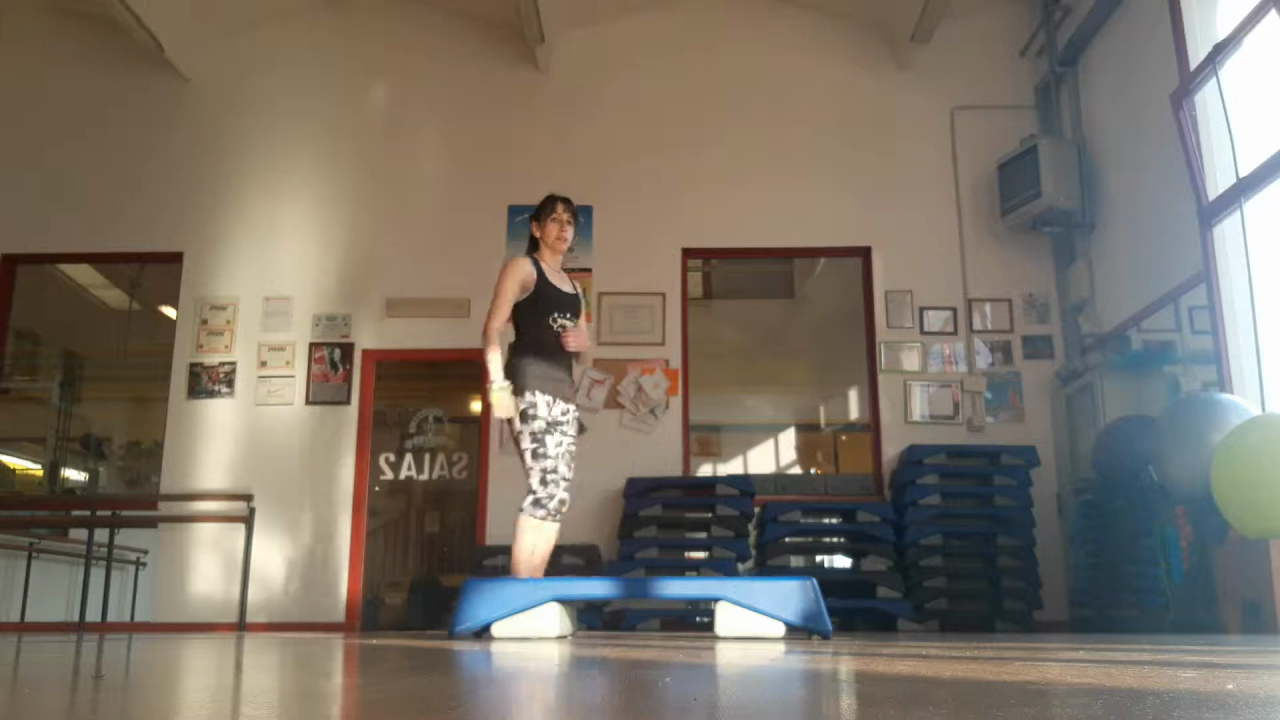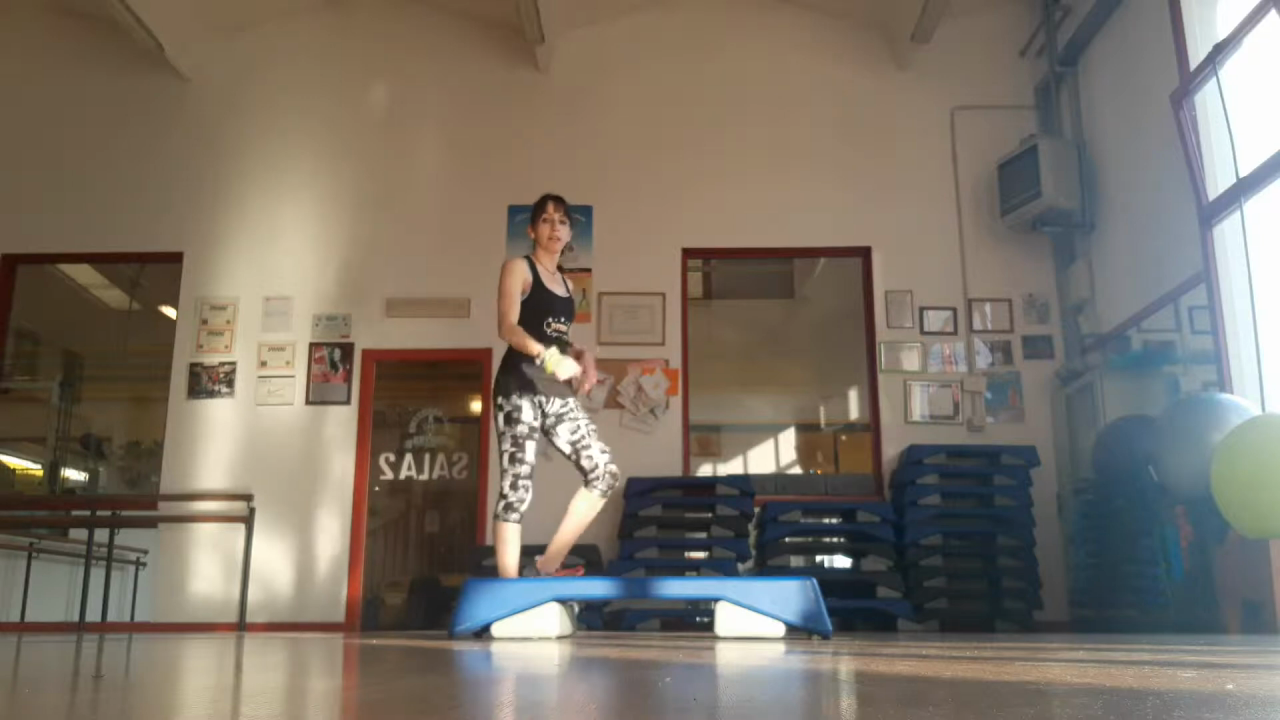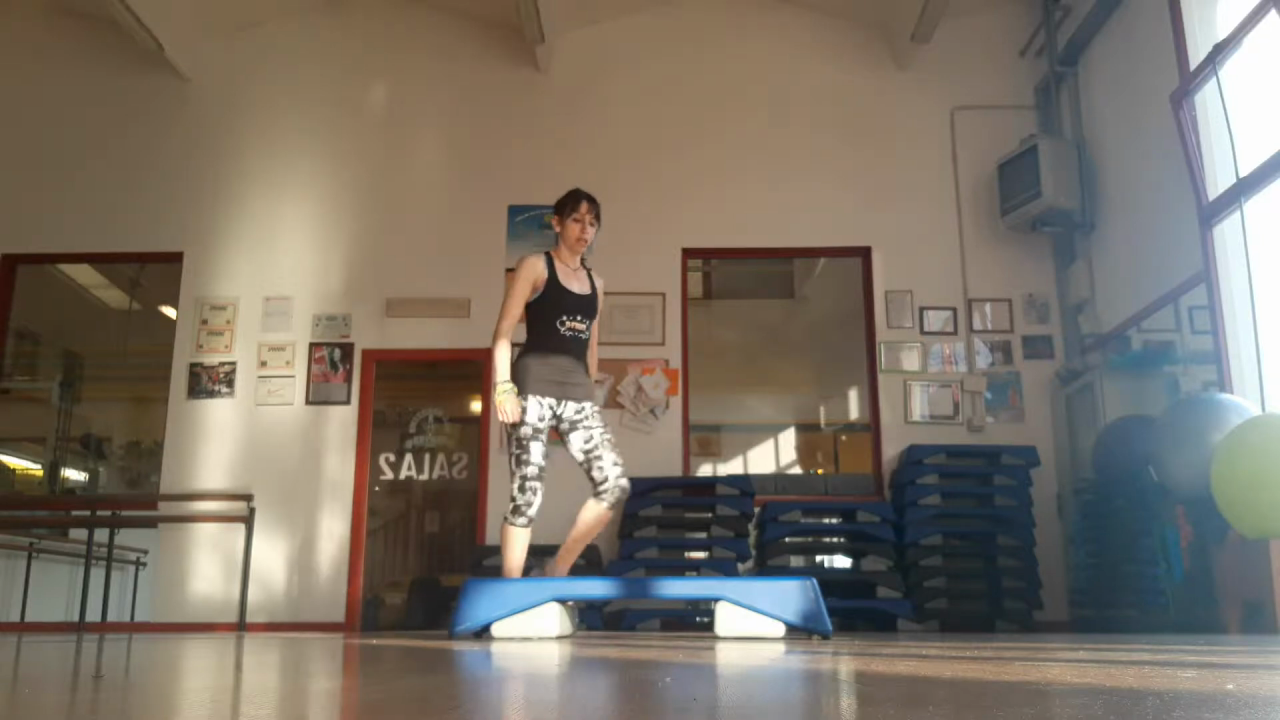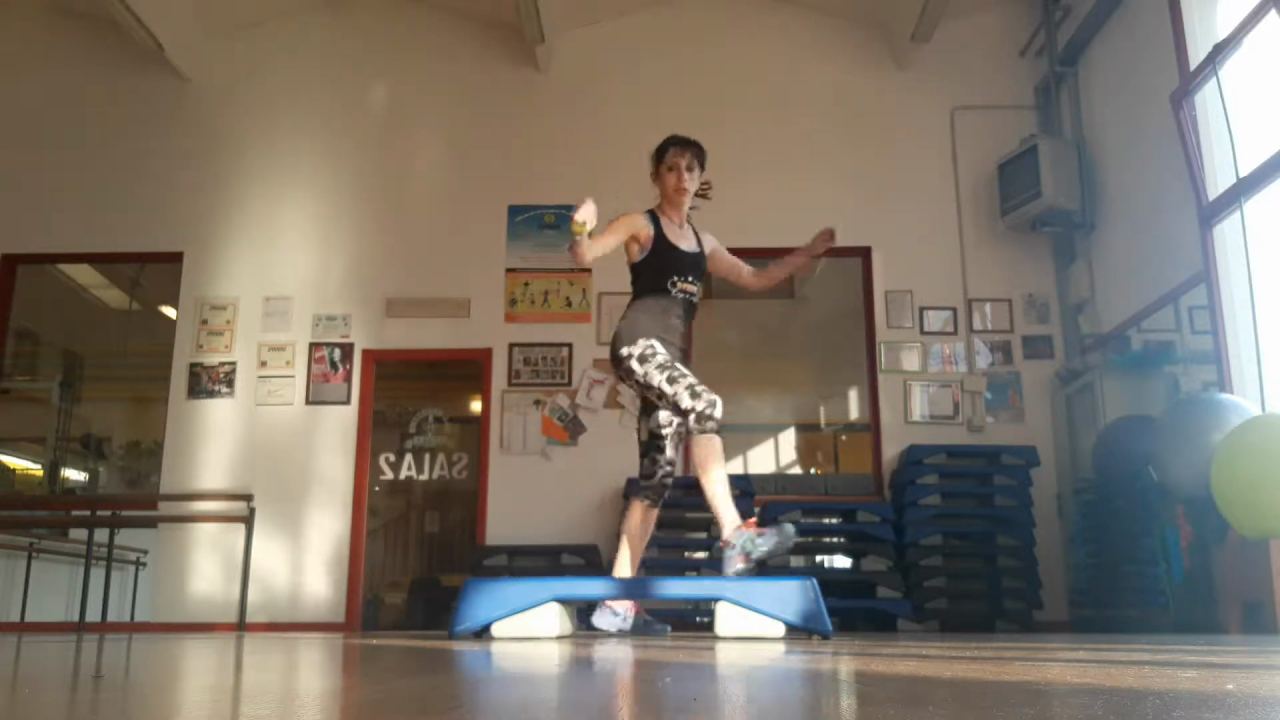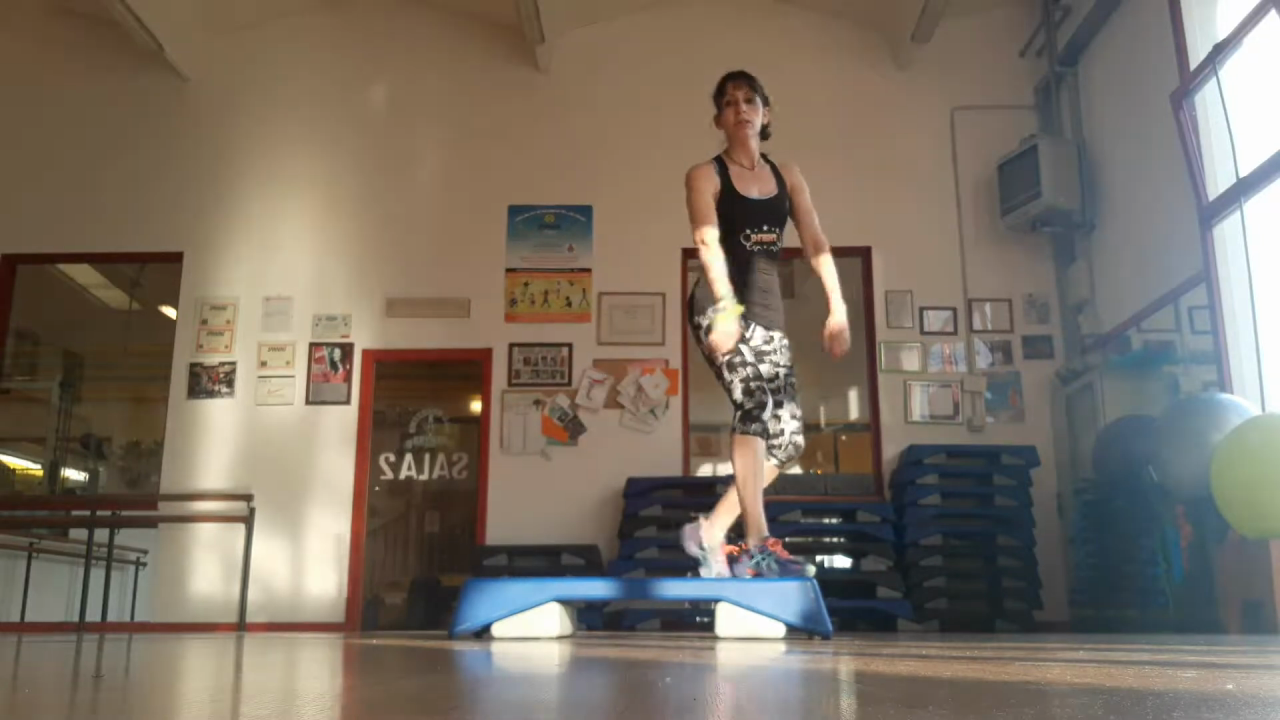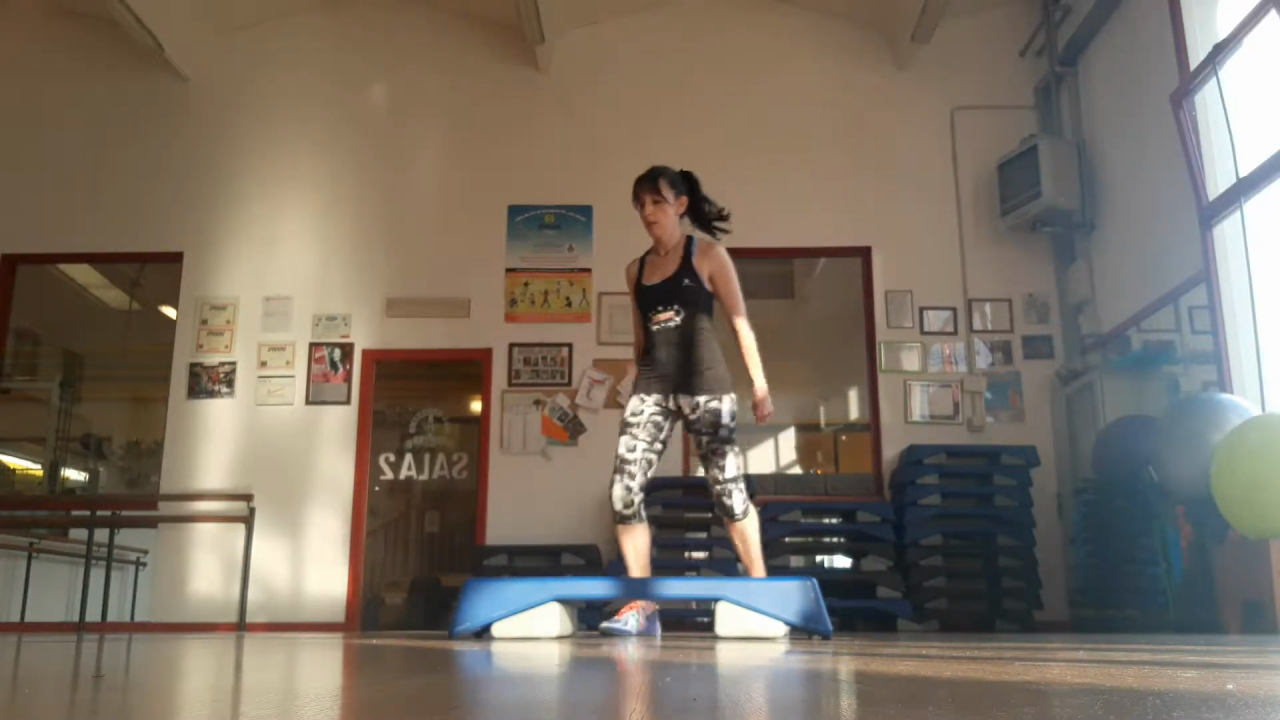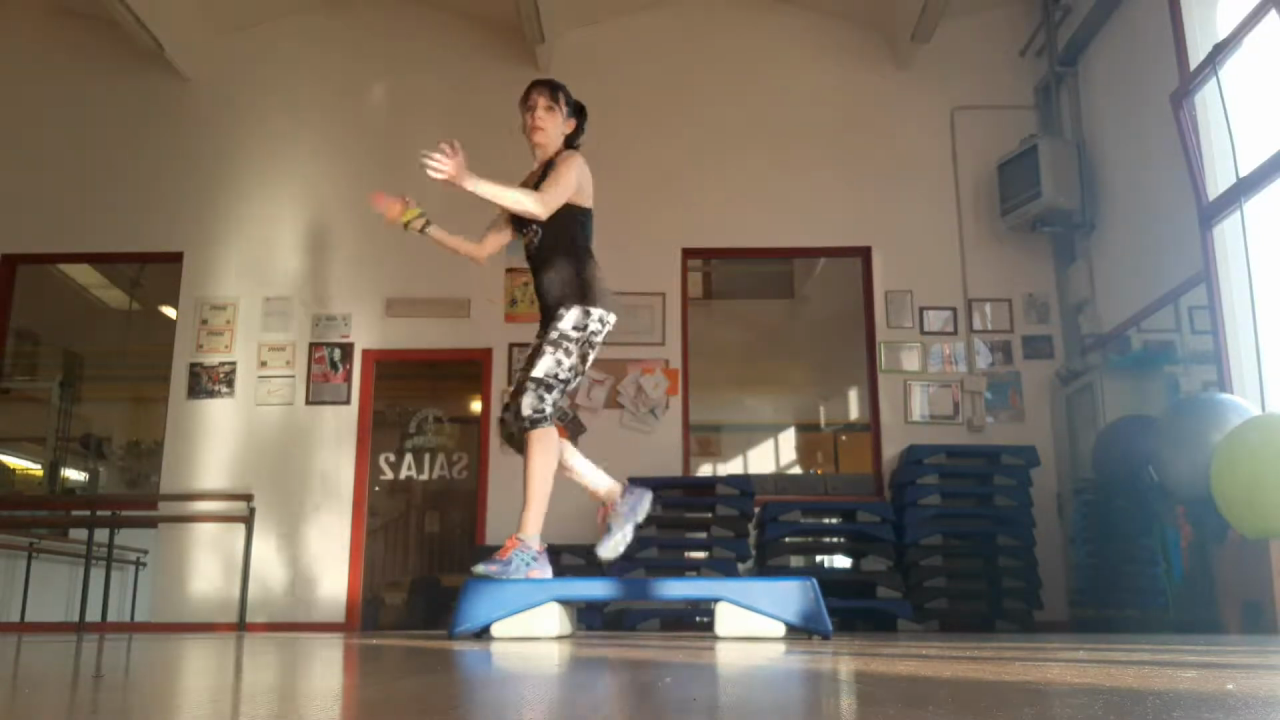
dt=0.7s
person 1, frame 1
left shoulder: (574, 287)
right shoulder: (521, 267)
left elbow: (583, 349)
right elbow: (493, 327)
left wrist: (582, 343)
right wrist: (498, 383)
left hip: (562, 391)
right hip: (526, 386)
left knee: (556, 492)
right knee: (545, 487)
person 1, frame 2
left shoulder: (565, 284)
right shoulder: (518, 268)
right elbow: (507, 324)
left wrist: (581, 359)
right wrist: (547, 356)
left hip: (559, 394)
right hip: (523, 388)
left knee: (605, 473)
right knee: (517, 490)
left ankle: (546, 567)
person 1, frame 3
left shoulder: (594, 282)
right shoulder: (535, 266)
right elbow: (503, 332)
left wrist: (588, 393)
right wrist: (503, 385)
left hip: (578, 394)
right hip: (534, 388)
left knee: (614, 484)
right knee: (528, 493)
left ankle: (555, 573)
person 1, frame 4
left shoulder: (702, 241)
right shoulder: (638, 224)
left elbow: (755, 278)
right elbow: (583, 257)
left wrist: (808, 252)
right wrist: (582, 229)
left hip: (673, 354)
right hip: (638, 343)
left knee: (655, 477)
right knee: (705, 406)
left ankle: (618, 601)
right ankle: (735, 537)
person 1, frame 5
left shoulder: (787, 175)
right shoulder: (704, 175)
left elbow: (817, 245)
right elbow: (708, 241)
left wrist: (837, 307)
right wrist: (725, 306)
left hip: (766, 312)
right hip: (719, 305)
left knee: (786, 436)
right knee: (754, 401)
left ankle: (711, 531)
right ankle: (754, 547)
person 1, frame 6
left shoulder: (707, 254)
right shoulder: (636, 269)
left elbow: (739, 322)
left wrist: (760, 387)
right wrist: (635, 388)
left hip: (702, 384)
right hip: (650, 386)
left knee: (727, 491)
right knee: (625, 492)
right ankle: (643, 604)
person 1, frame 7
left shoulder: (572, 164)
right shoulder: (527, 187)
left elbow: (542, 205)
right elbow: (482, 250)
left wrist: (468, 180)
right wrist: (417, 222)
left hip: (581, 308)
right hip: (558, 315)
left knee: (534, 406)
right knee: (517, 423)
left ankle: (529, 548)
right ankle: (619, 497)
